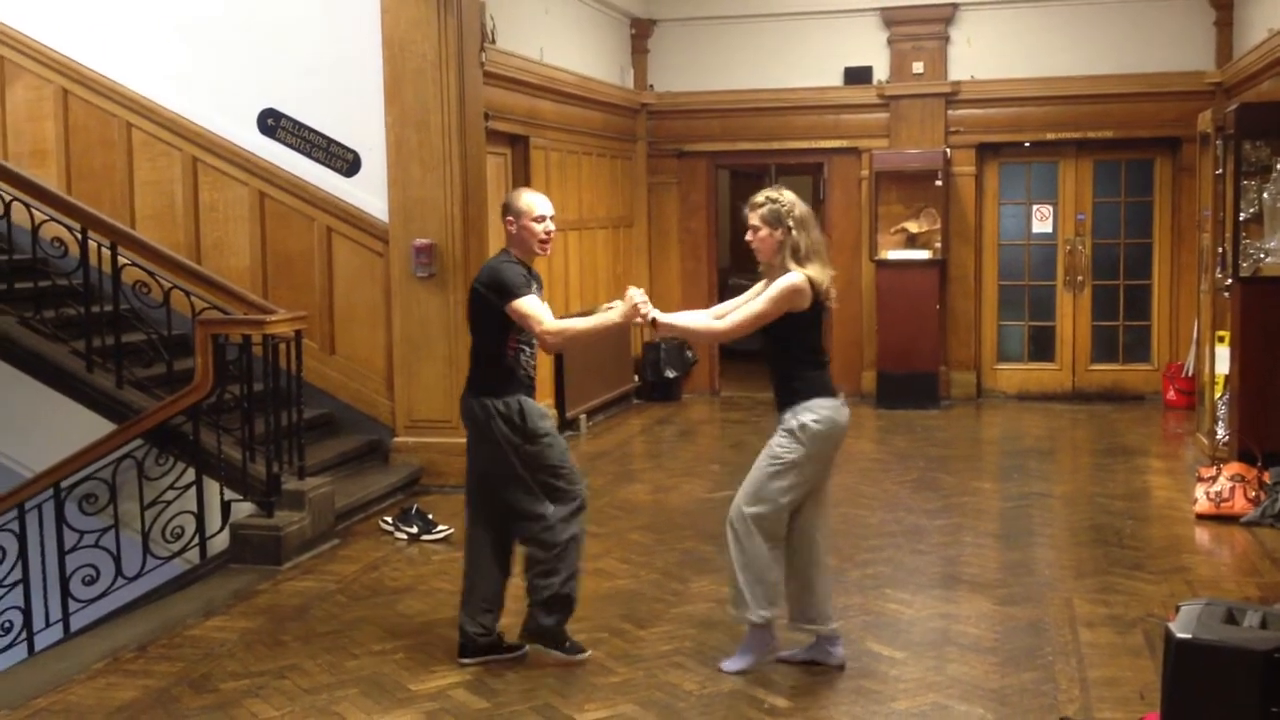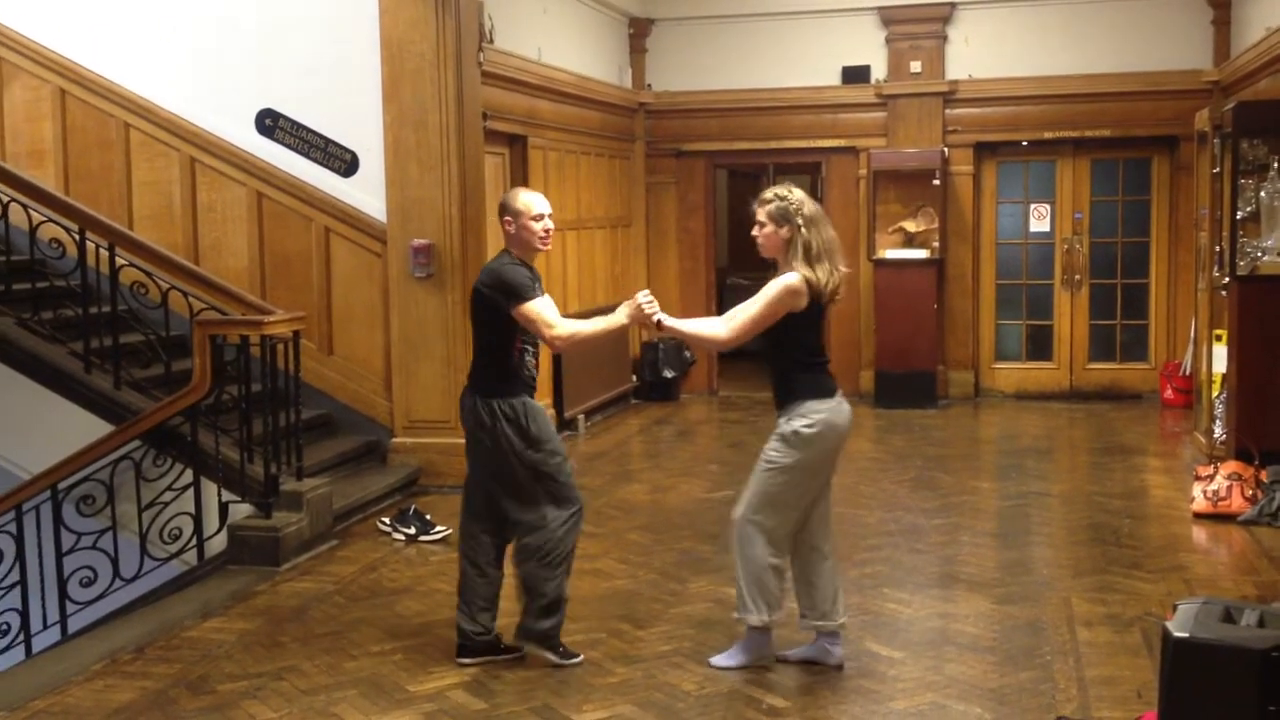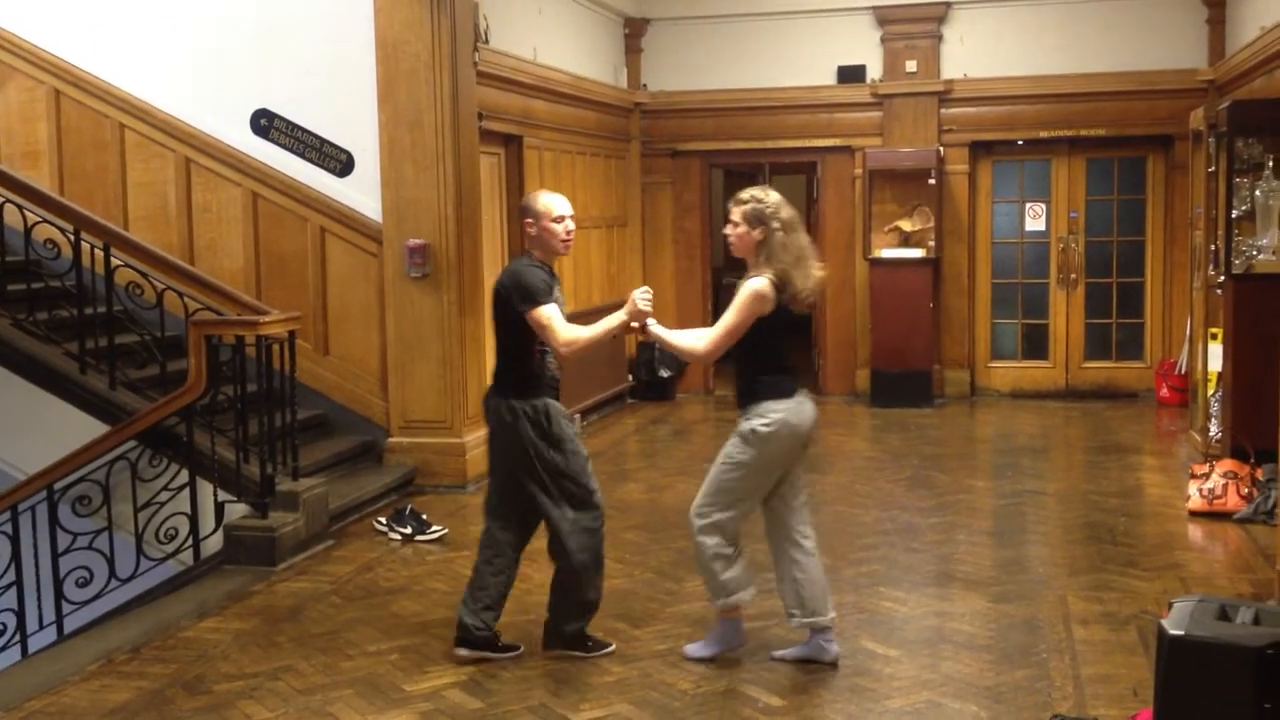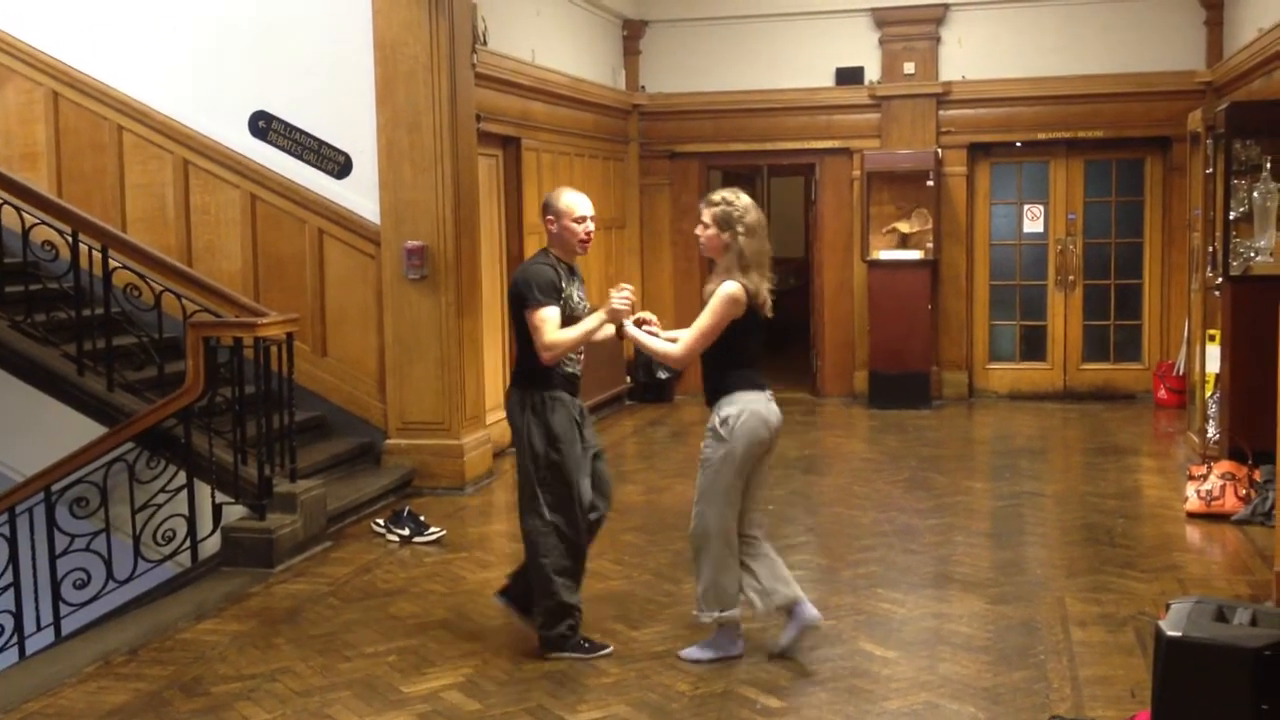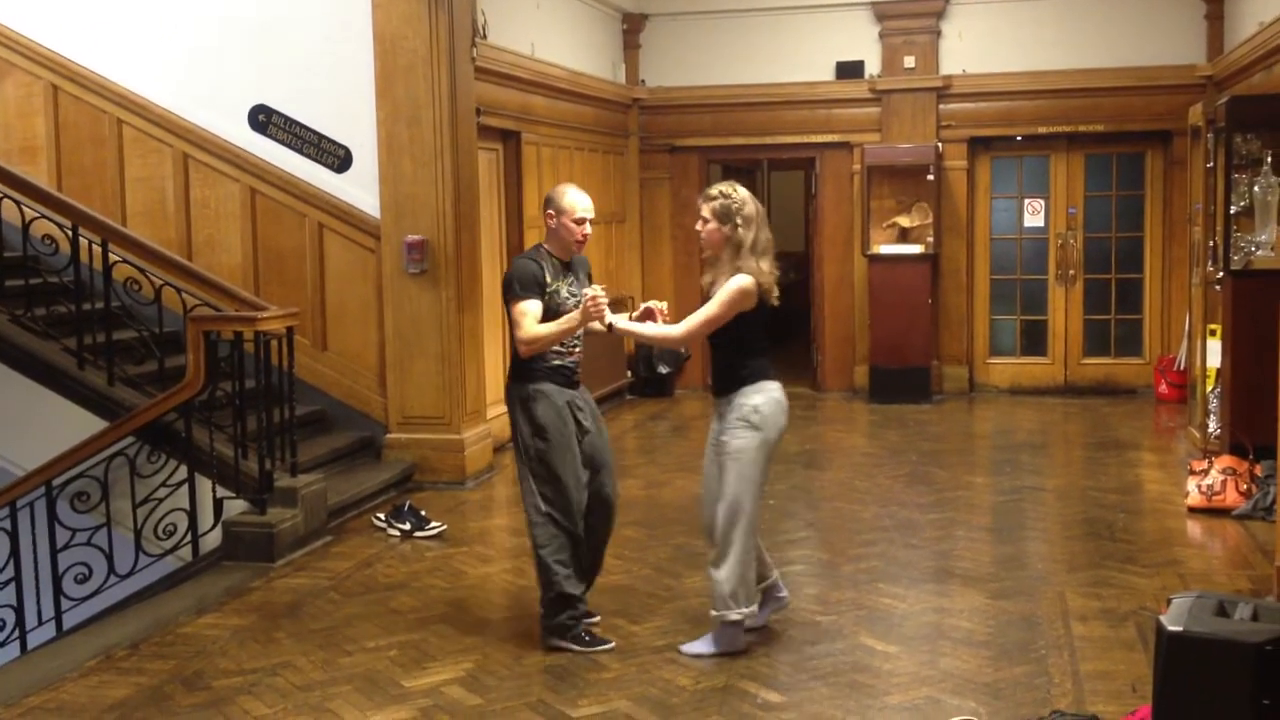
dt=0.2s
person 1, frame 1
left shoulder: (794, 284)
right shoulder: (777, 281)
left elbow: (721, 329)
right elbow: (714, 313)
left wrist: (659, 319)
right wrist: (660, 319)
left hip: (810, 418)
right hip: (813, 416)
left knee: (748, 516)
right knee: (799, 531)
left ankle: (760, 632)
right ankle: (826, 639)
person 1, frame 2
left shoulder: (791, 285)
right shoulder: (796, 281)
left elbow: (727, 336)
right elbow: (728, 320)
left wrist: (667, 323)
right wrist: (668, 322)
left hip: (808, 418)
right hip: (821, 412)
left knee: (757, 523)
right knee: (810, 531)
left ankle: (759, 634)
right ankle: (827, 638)
person 1, frame 3
left shoulder: (759, 288)
right shoulder: (774, 284)
left elbow: (705, 351)
right elbow: (718, 337)
left wrist: (655, 331)
right wrist: (659, 330)
left hip: (769, 418)
right hip: (791, 411)
left knee: (710, 517)
right knee: (791, 527)
left ankle: (729, 624)
right ankle: (821, 635)
person 1, frame 4
left shoulder: (733, 291)
right shoulder: (736, 284)
left elbow: (682, 355)
right elbow: (705, 340)
left wrist: (632, 331)
right wrist: (660, 329)
left hip: (738, 412)
right hip: (749, 409)
left knee: (711, 524)
right knee: (739, 524)
left ankle: (727, 633)
right ankle: (795, 608)
person 1, frame 5
left shoulder: (745, 282)
right shoulder: (723, 275)
left elbow: (682, 337)
right elbow: (703, 330)
left wrist: (619, 324)
right wrist: (655, 321)
left hip: (753, 405)
right hip: (732, 403)
left knee: (732, 514)
right knee: (717, 510)
left ankle: (729, 626)
right ankle: (767, 590)
person 2, frame 1
left shoulder: (526, 276)
right shoulder: (501, 275)
left elbow: (546, 339)
right elbow: (548, 331)
left wrist: (600, 316)
right wrist: (615, 317)
left hip: (496, 405)
right hip: (502, 407)
left knee: (492, 521)
right knee: (563, 502)
left ankle: (477, 637)
right ankle: (547, 623)
person 2, frame 2
left shoulder: (523, 274)
right shoulder: (506, 275)
left elbow: (556, 331)
right elbow: (558, 336)
left wrist: (616, 317)
right wrist: (623, 316)
left hip: (491, 405)
right hip: (504, 408)
left knee: (487, 522)
right knee: (558, 511)
left ankle: (475, 636)
right ankle: (539, 625)
person 2, frame 3
left shoulder: (541, 274)
right shoulder: (525, 278)
left elbow: (563, 337)
right elbow: (563, 344)
left wrist: (620, 322)
right wrist: (622, 316)
left hip: (520, 404)
right hip: (527, 407)
left knee: (509, 520)
right knee: (580, 511)
left ankle: (476, 630)
right ankle: (568, 628)
person 2, frame 4
left shoulder: (571, 271)
right shoulder: (537, 275)
right elbow: (548, 348)
left wrist: (620, 326)
right wrist: (602, 318)
left hip: (565, 400)
right hip: (541, 403)
left knee: (587, 506)
right knee: (559, 515)
left ankle: (526, 590)
right ankle: (559, 632)
person 2, frame 5
left shoulder: (578, 266)
right shoulder: (526, 270)
left elbow: (594, 324)
right elbow: (525, 341)
left wrist: (634, 318)
right wrist: (578, 316)
left hip: (573, 390)
right hip: (538, 395)
left knee: (599, 496)
right knee: (558, 505)
left ankle: (567, 602)
right ankle: (562, 622)
